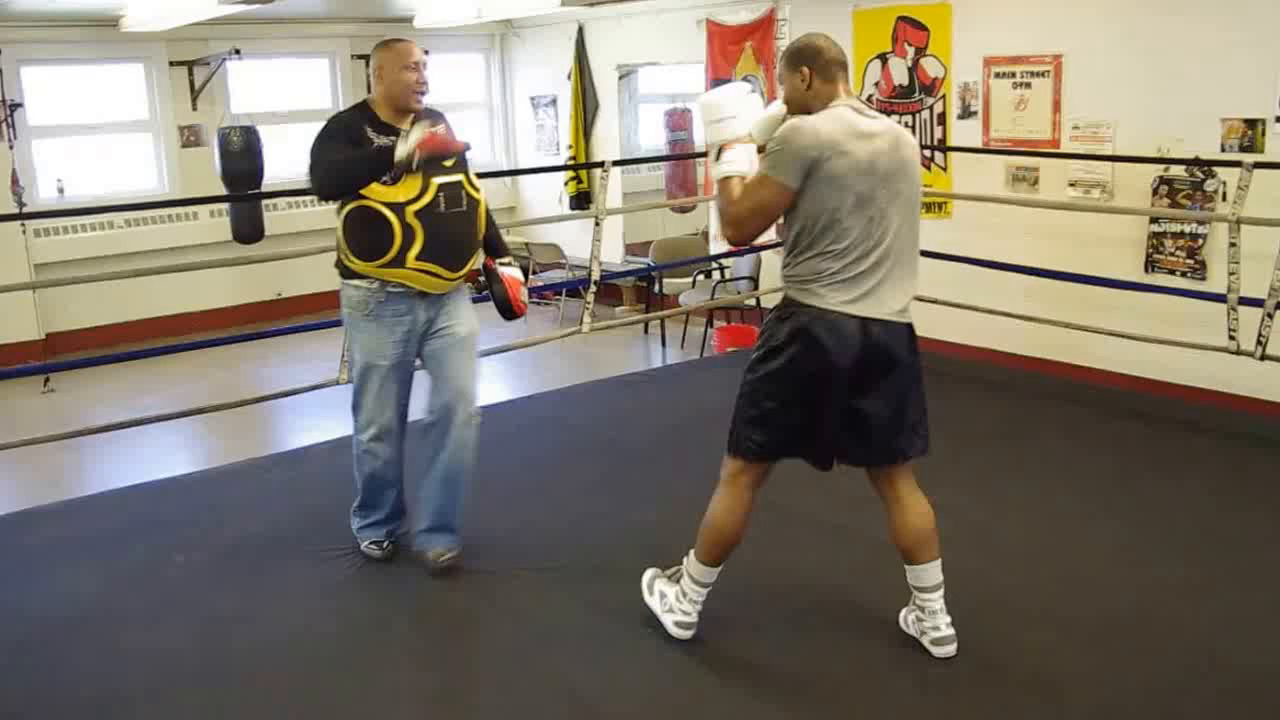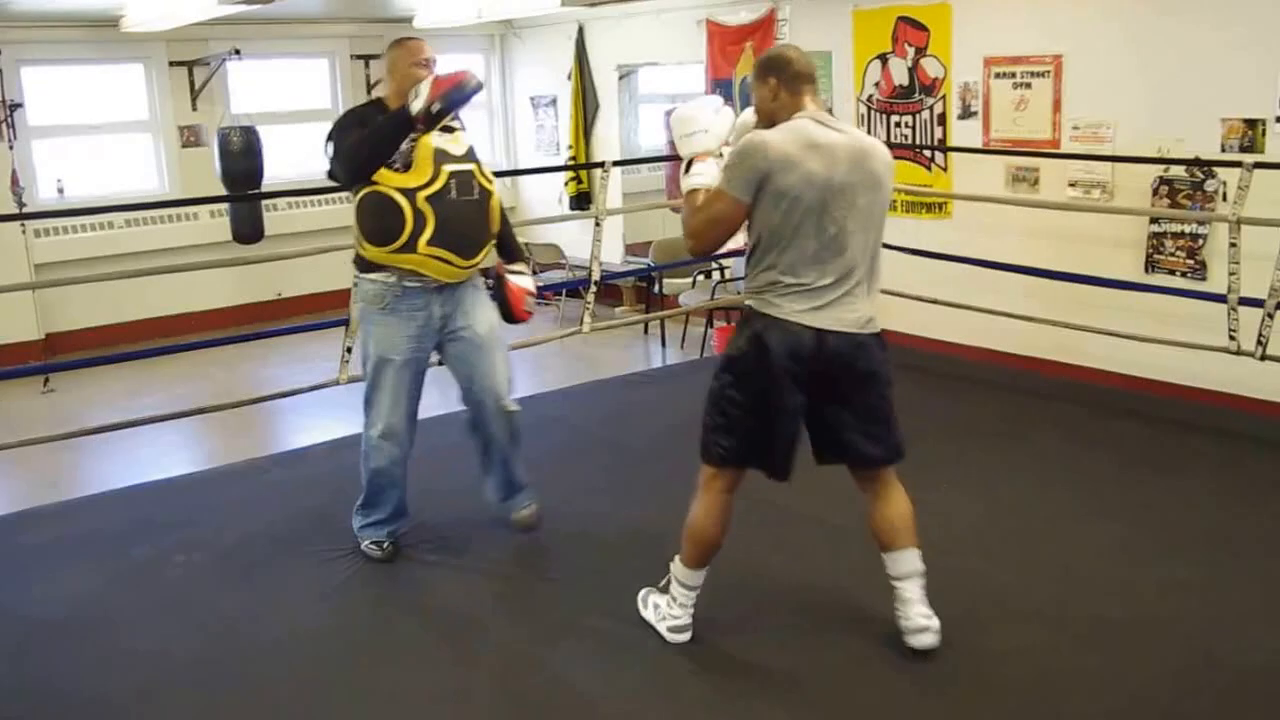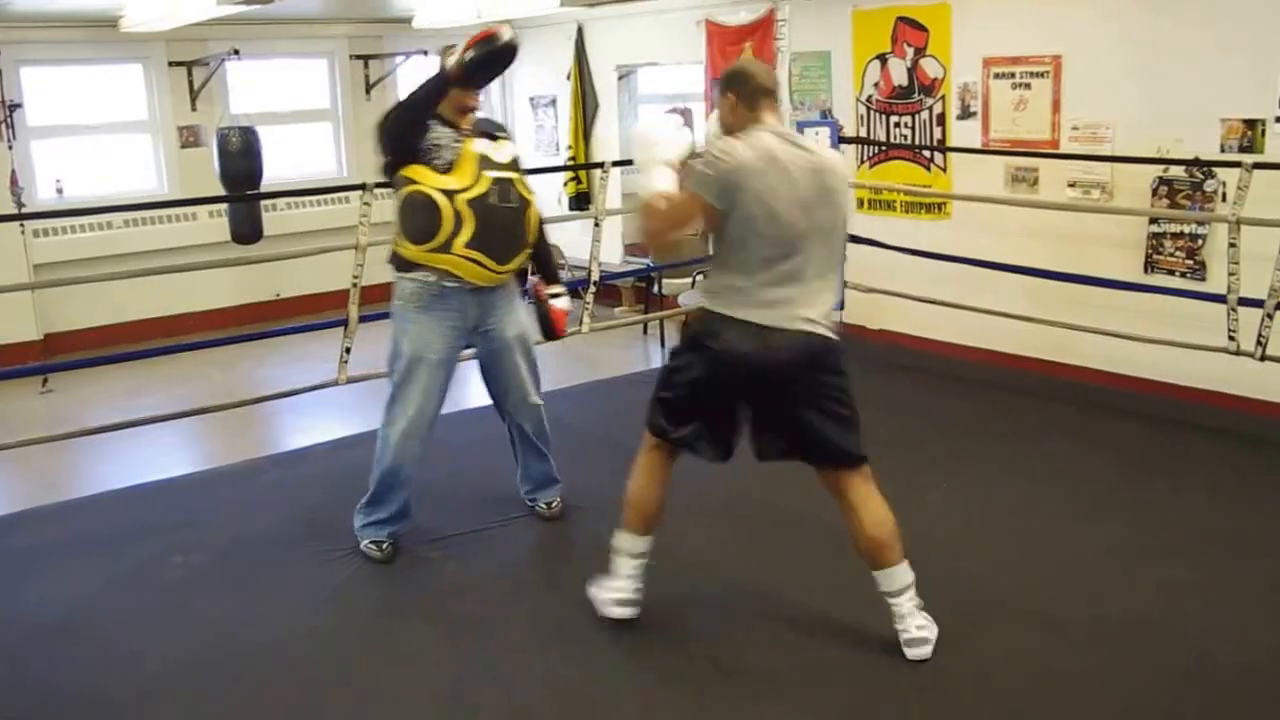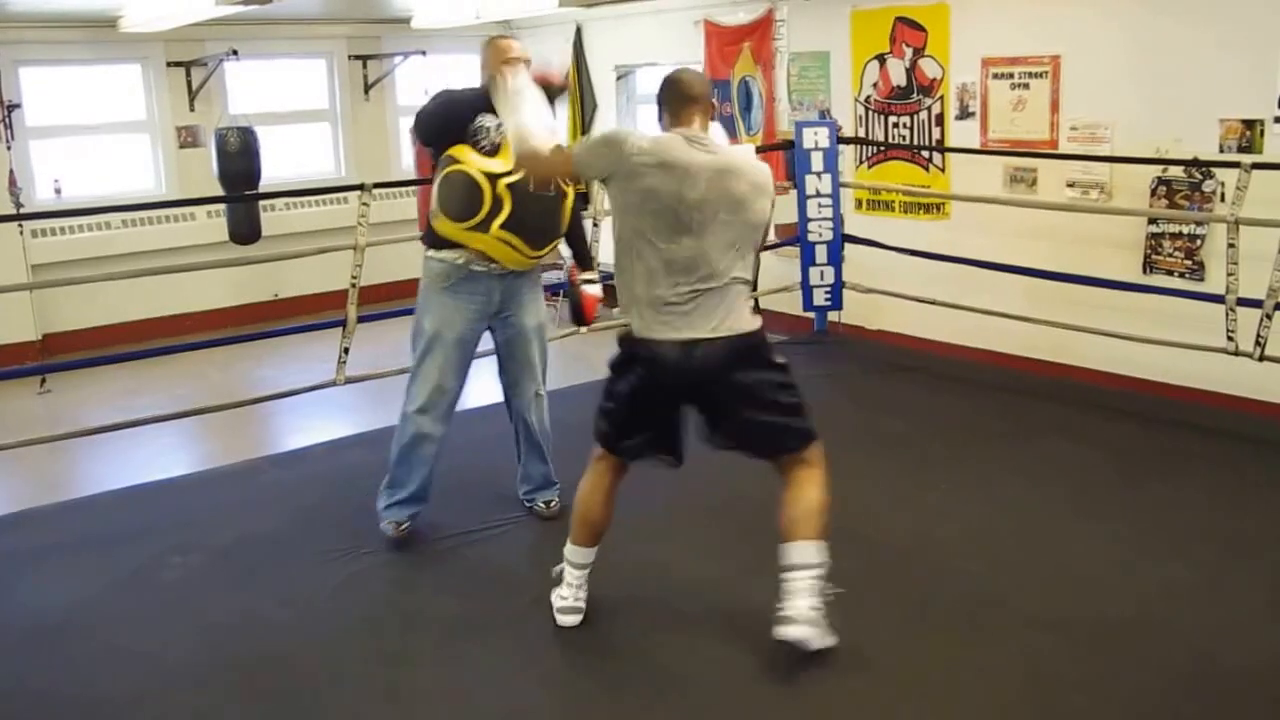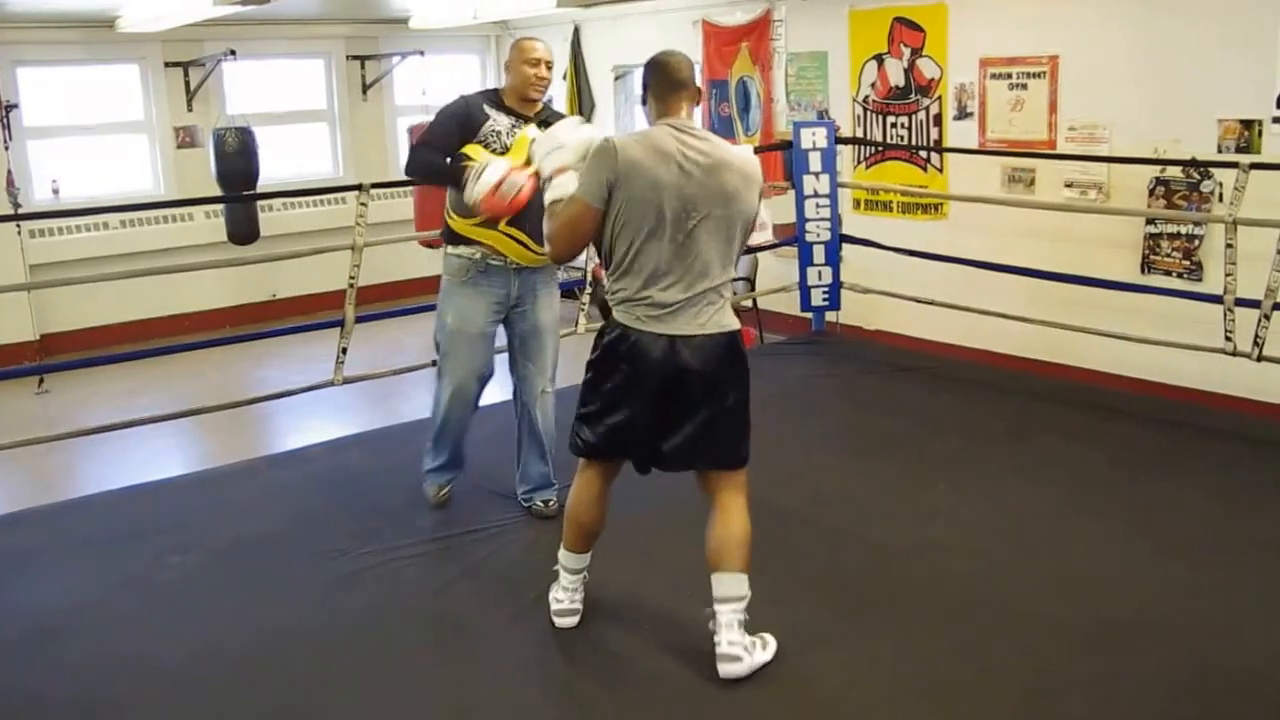
dt=0.2s
person 1, frame 1
left shoulder: (805, 135)
right shoulder: (901, 140)
left elbow: (741, 228)
left wrist: (727, 155)
left hip: (814, 327)
right hip: (888, 330)
left knee: (743, 472)
right knee: (896, 479)
left ankle: (684, 603)
right ankle: (933, 618)
person 1, frame 2
left shoulder: (760, 150)
right shoulder: (875, 152)
left elbow: (700, 236)
left wrist: (698, 162)
left hip: (775, 335)
right hip: (855, 340)
left knee: (717, 478)
right knee: (880, 474)
left ankle: (675, 607)
right ankle: (915, 611)
person 1, frame 3
left shoulder: (726, 158)
right shoulder: (832, 166)
left elbow: (661, 230)
left wrist: (666, 180)
left hip: (724, 336)
right hip: (805, 344)
left knee: (656, 450)
right knee: (853, 481)
left ankle: (623, 583)
right ankle: (910, 622)
person 1, frame 4
left shoulder: (625, 151)
right shoulder: (756, 172)
left elbow: (533, 160)
left hip: (651, 347)
right hip: (734, 346)
left knee: (607, 462)
right knee: (804, 463)
left ankle: (572, 591)
right ankle: (801, 609)
person 1, frame 5
left shoulder: (615, 154)
right shoulder: (744, 166)
left elbow: (560, 247)
left wrist: (560, 186)
left hip: (632, 340)
right hip: (711, 344)
left knee: (595, 467)
right knee: (727, 489)
left ankle: (567, 595)
right ankle: (732, 638)
person 2, frame 1
left shoulder: (437, 125)
right shoulder: (346, 131)
left elbow: (469, 195)
right elbow: (325, 182)
left wrist: (499, 254)
right wrist: (396, 154)
left hip: (448, 296)
right hip: (380, 303)
left knee: (457, 408)
right knee: (379, 424)
left ankle: (438, 530)
right ankle: (376, 522)
person 2, frame 2
left shoulder: (450, 126)
right shoulder: (365, 127)
left elbow: (484, 197)
right elbow: (347, 162)
left wrist: (513, 258)
right wrist: (411, 108)
left hip: (464, 290)
right hip: (395, 297)
left knee: (494, 398)
right knee: (389, 422)
left ankle: (514, 493)
right ankle: (378, 521)
person 2, frame 3
left shoulder: (497, 135)
right shoulder: (413, 128)
left elbow: (524, 210)
right elbow: (396, 131)
left wrist: (550, 281)
right wrist: (454, 71)
left hip: (499, 294)
right hip: (433, 296)
left knee: (523, 400)
right knee: (409, 417)
left ankle: (542, 487)
right ankle: (378, 522)
person 2, frame 4
right shoulder: (461, 108)
left elbow: (564, 201)
right elbow: (427, 128)
left wrist: (584, 265)
left hip: (522, 279)
right hip: (458, 276)
left knee: (529, 390)
right knee: (432, 392)
left ankle: (539, 485)
right ankle: (400, 503)
person 2, frame 5
left shoulder: (561, 128)
right shoulder: (470, 110)
right elbow: (419, 160)
right wrist: (468, 176)
left hip: (539, 275)
right hip: (474, 269)
left knee: (537, 385)
right knee: (462, 376)
left ankle: (537, 484)
right ankle: (442, 468)
